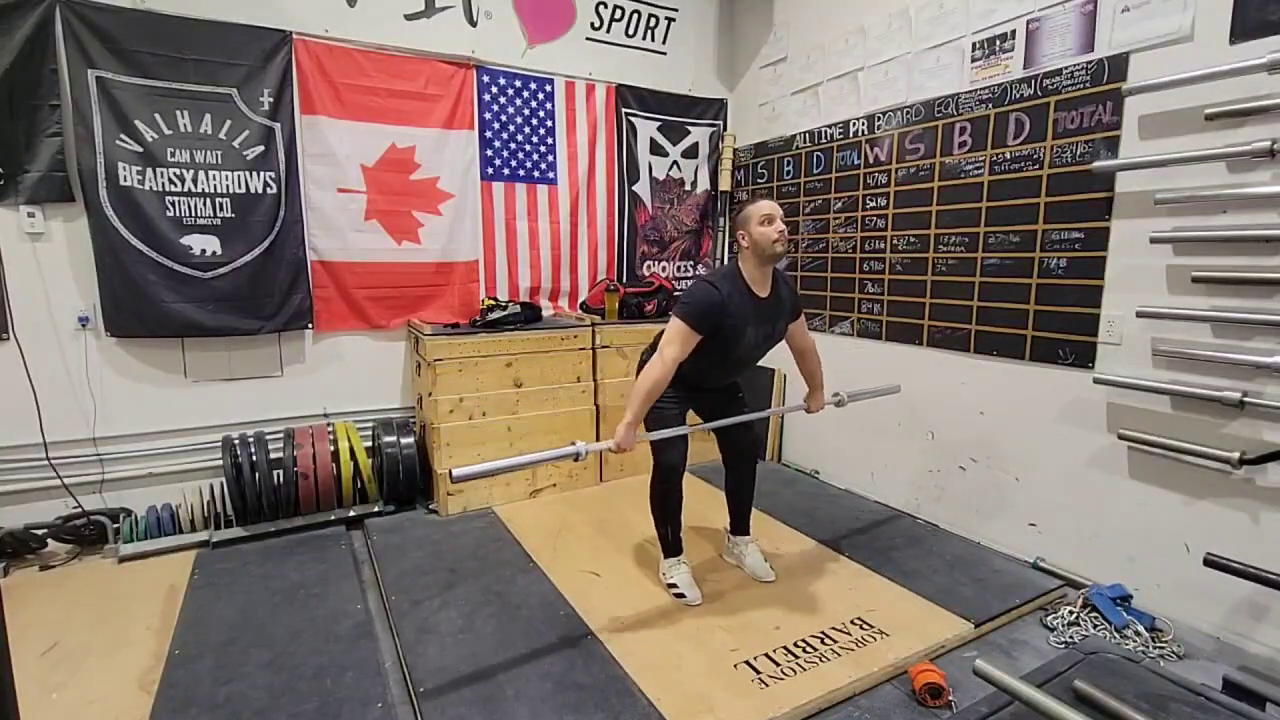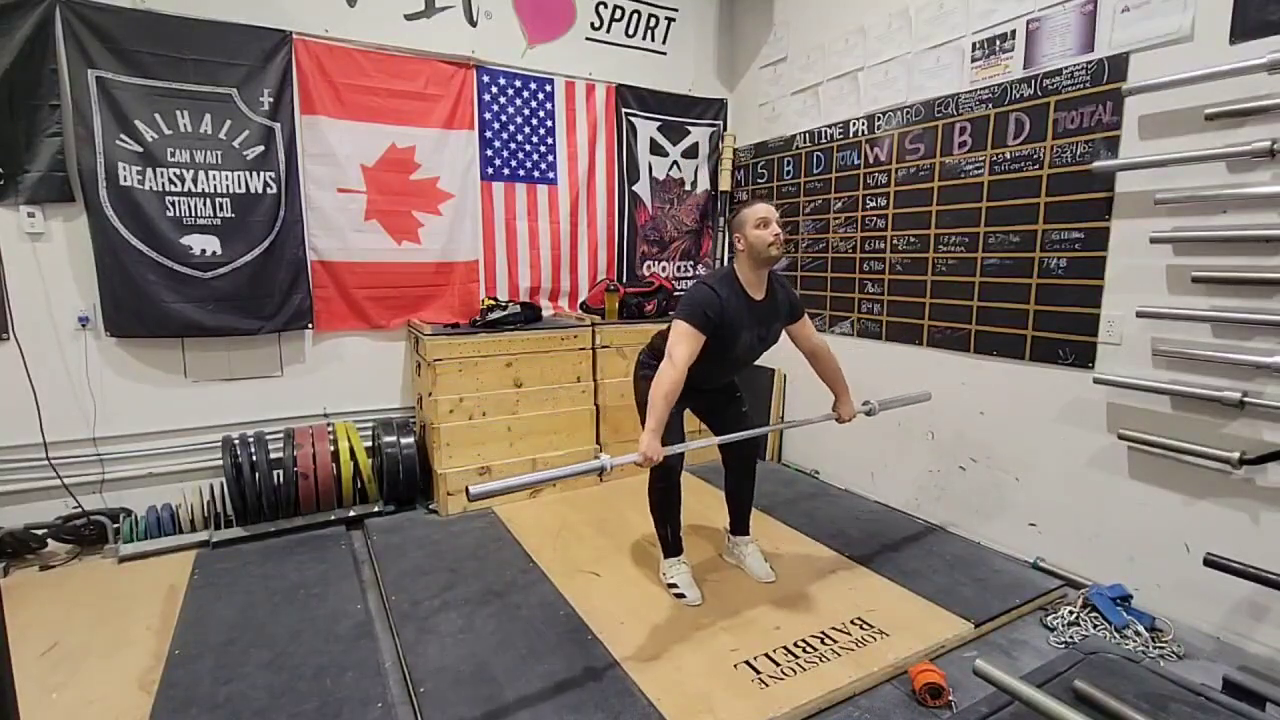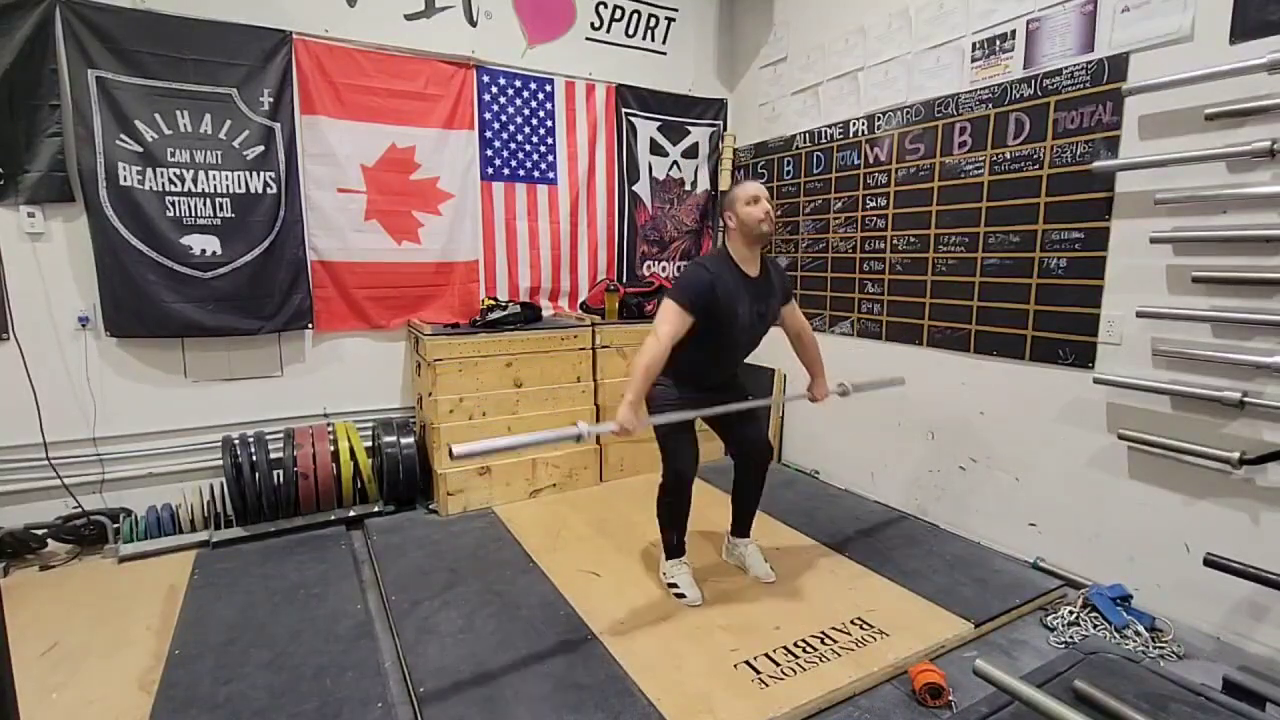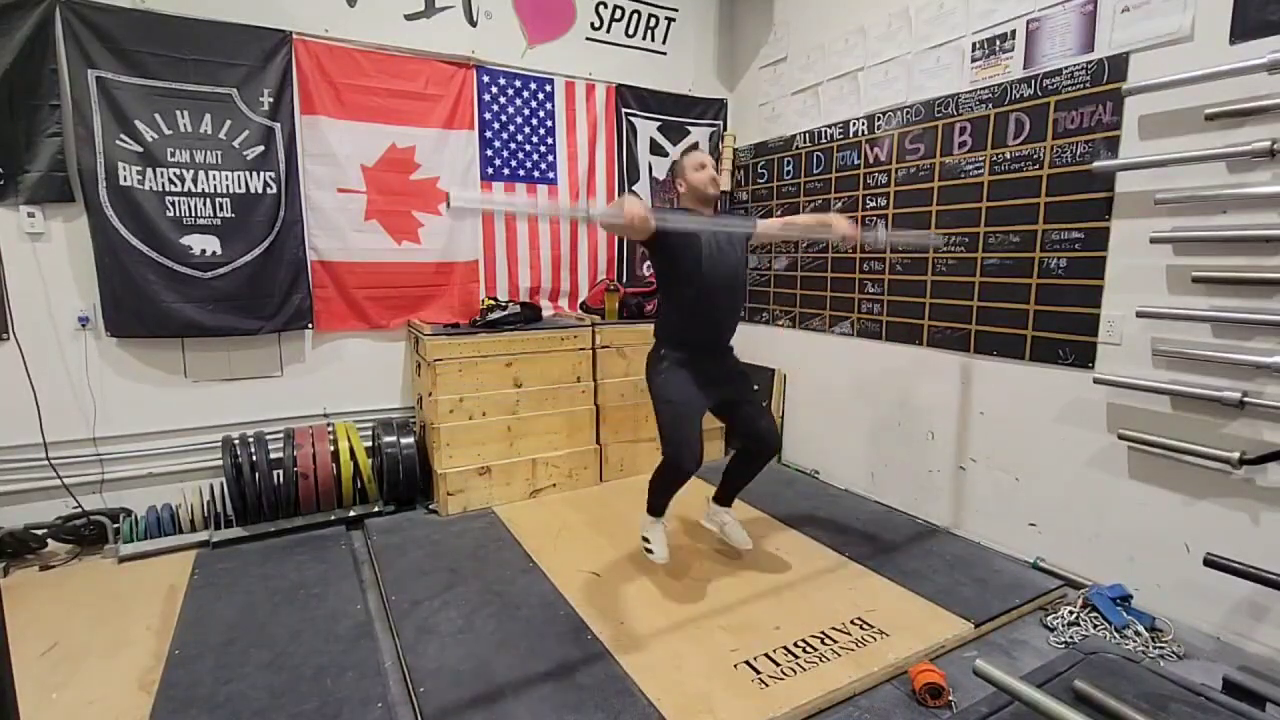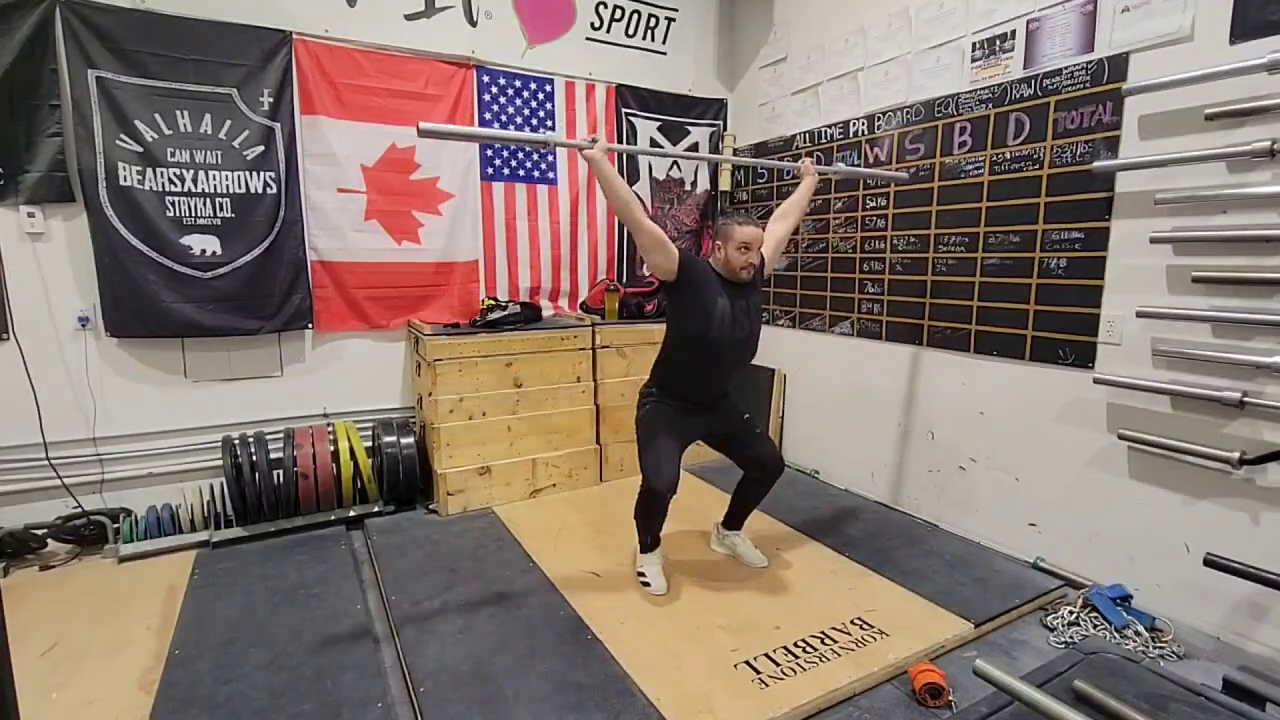
dt=0.3s
person 1, frame 1
left shoulder: (784, 291)
right shoulder: (712, 294)
left elbow: (803, 343)
right elbow: (666, 358)
left wrist: (816, 390)
right wrist: (629, 424)
left hip: (720, 381)
right hip: (672, 382)
left knee: (745, 449)
right knee: (671, 462)
left ankle: (739, 540)
right ankle: (672, 559)
person 1, frame 2
left shoulder: (781, 294)
right shoulder: (710, 295)
left elbow: (815, 347)
right elbow: (675, 364)
left wrist: (843, 397)
right wrist: (651, 435)
left hip: (716, 380)
right hip: (661, 375)
left knee: (744, 450)
right knee: (668, 463)
left ankle: (738, 540)
right ankle: (672, 560)
person 1, frame 3
left shoulder: (775, 275)
right shoulder: (705, 276)
left elbow: (801, 331)
right elbow: (661, 337)
left wrist: (818, 378)
right wrist: (631, 406)
left hip: (726, 377)
right hip: (678, 380)
left knee: (756, 452)
right knee: (681, 466)
left ankle: (739, 541)
right ankle: (674, 561)
person 1, frame 4
left shoulder: (733, 227)
right shoulder: (668, 222)
left elbow: (789, 223)
right elbow: (629, 222)
left wrist: (831, 221)
right wrist: (625, 214)
left hip: (721, 361)
right hip: (676, 363)
left knee: (763, 438)
right knee: (684, 455)
left ankle: (719, 508)
right ankle: (653, 520)
person 1, frame 5
left shoulder: (754, 276)
right shoulder: (689, 277)
left elbow: (783, 222)
right elbow: (639, 222)
left wrist: (809, 180)
right wrist: (599, 163)
left hip: (717, 403)
right hip: (667, 404)
left knee: (767, 463)
right knee: (660, 484)
left ankle: (728, 533)
right ankle: (648, 554)
